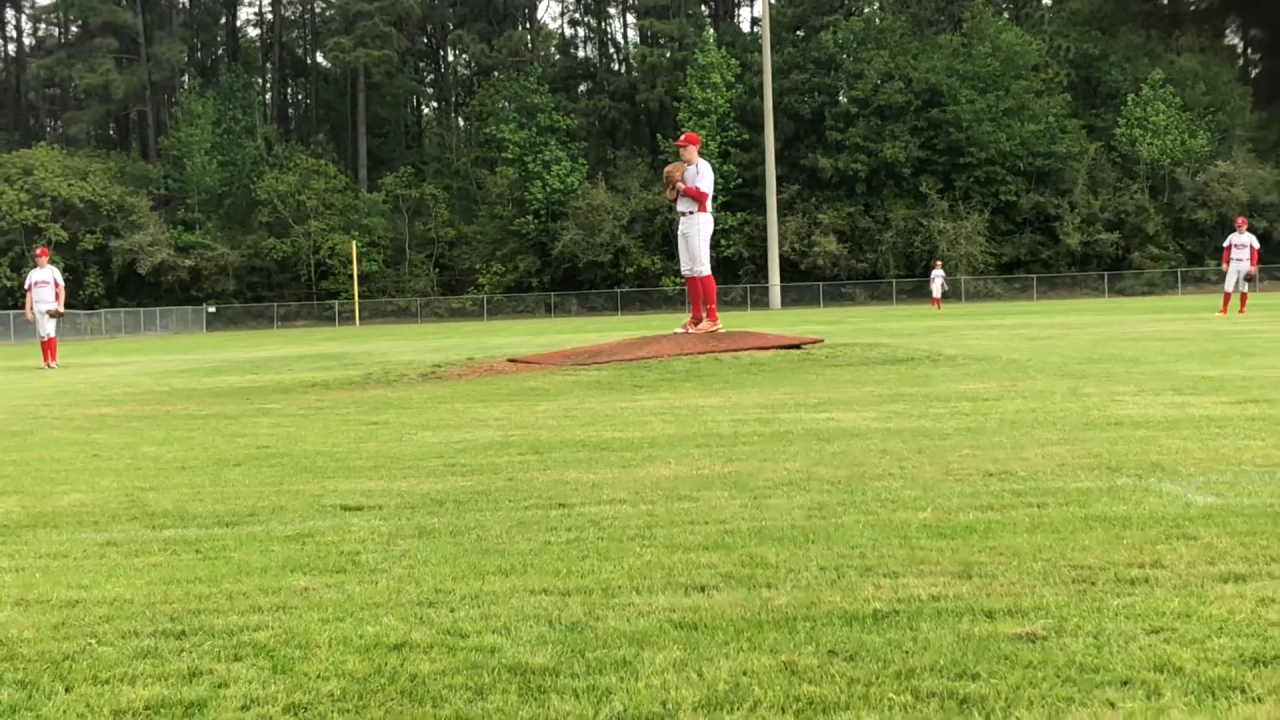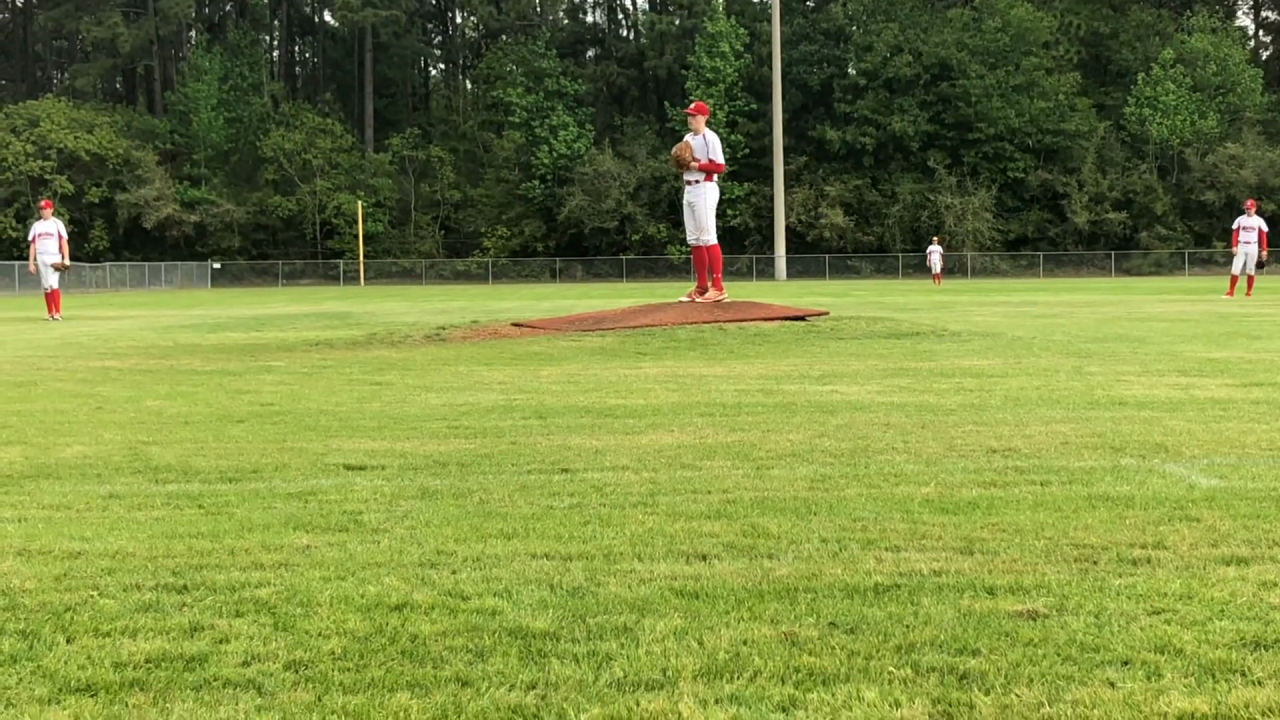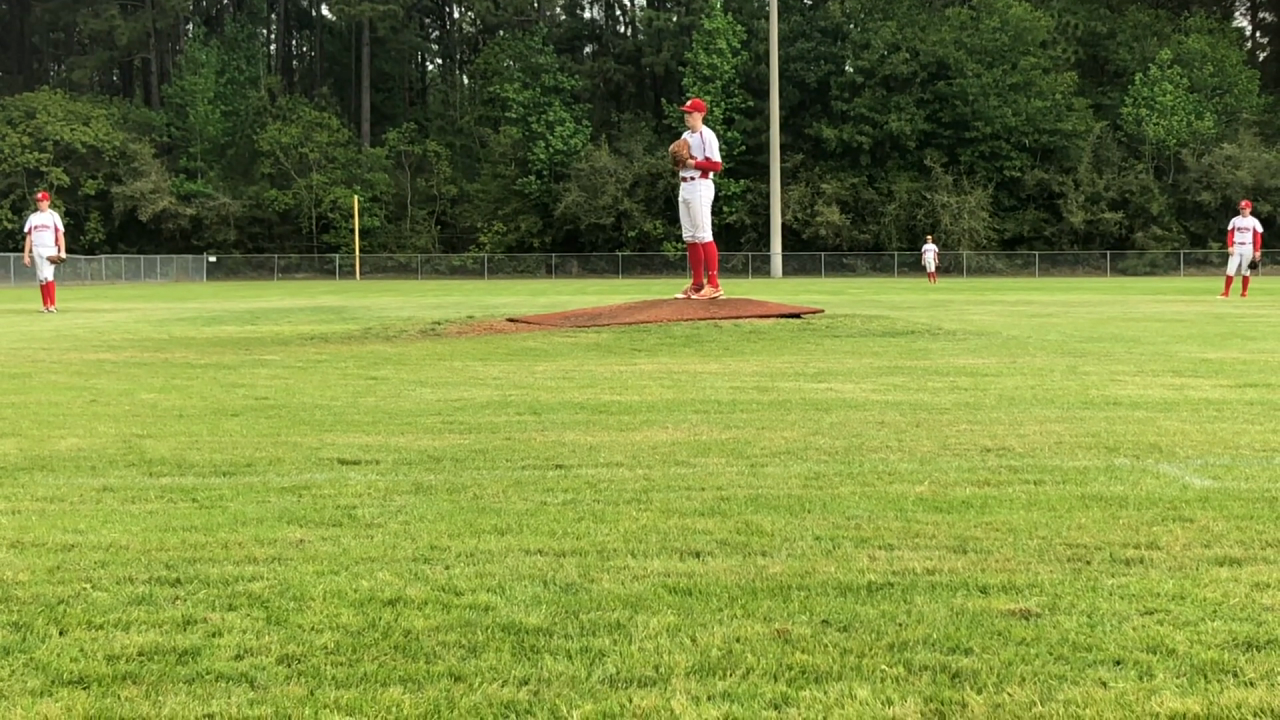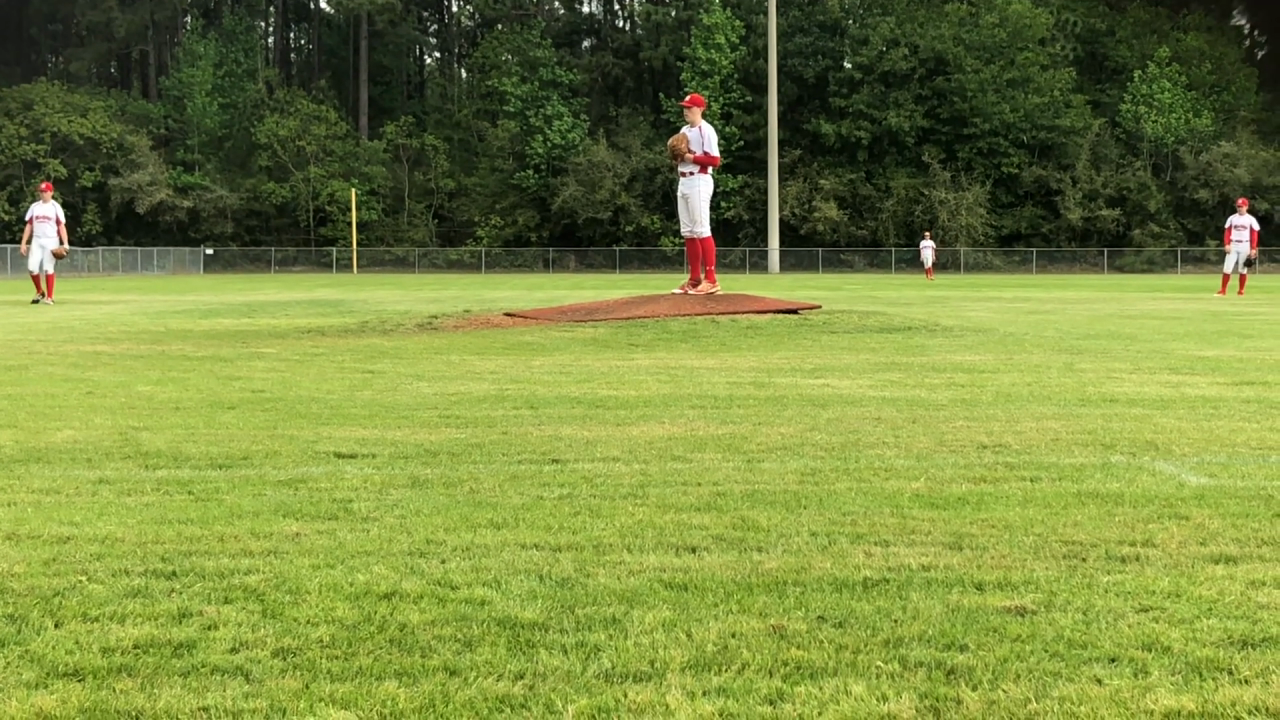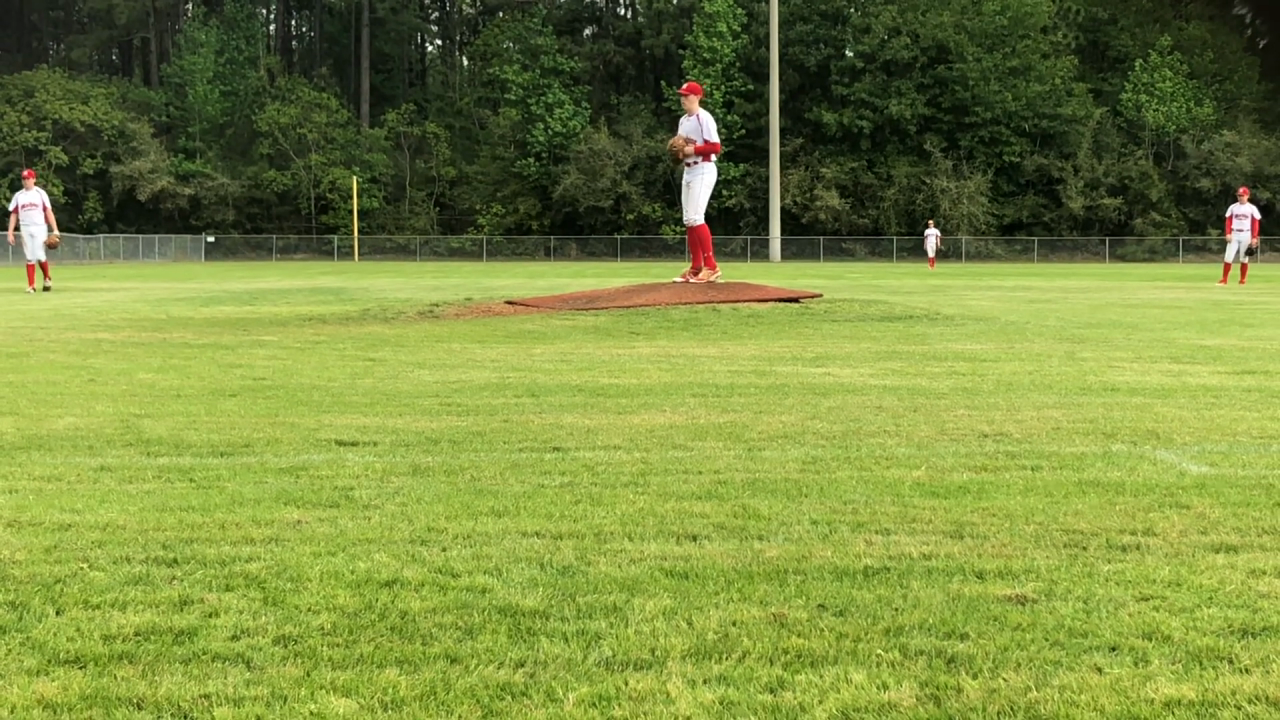
dt=1s
person 1, frame 1
left shoulder: (703, 168)
right shoulder: (682, 169)
left elbow: (702, 196)
right elbow: (674, 198)
left wrist: (683, 187)
right wrist: (672, 185)
left hip: (698, 220)
right hip: (684, 221)
left knee: (701, 269)
right knee: (688, 271)
left ankle: (712, 318)
right ankle: (696, 317)
person 1, frame 2
left shoulder: (710, 138)
right shoulder: (687, 138)
left elbow: (720, 167)
left wrist: (695, 165)
left hip: (704, 190)
right hip: (689, 190)
left knee: (707, 238)
right knee: (694, 240)
left ankle: (718, 287)
right ankle: (701, 286)
person 1, frame 3
left shoulder: (707, 136)
right shoulder: (685, 136)
left elbow: (716, 166)
left wrist: (691, 163)
left hip: (700, 187)
right hip: (684, 187)
left knee: (703, 235)
right knee: (689, 237)
left ankle: (713, 285)
right ankle: (697, 283)
person 1, frame 4
left shoulder: (706, 130)
right shoulder: (684, 131)
left elbow: (715, 161)
left wrist: (690, 157)
left hip: (699, 182)
right hip: (683, 181)
left knee: (701, 230)
right knee: (688, 232)
left ankle: (710, 280)
right ankle: (694, 278)
person 1, frame 5
left shoulder: (704, 118)
right shoulder: (683, 121)
left elbow: (715, 147)
left wrist: (692, 150)
left hip: (703, 171)
right hip: (688, 172)
left knee: (695, 218)
right knee: (689, 221)
left ankle: (711, 266)
right ankle: (696, 267)
